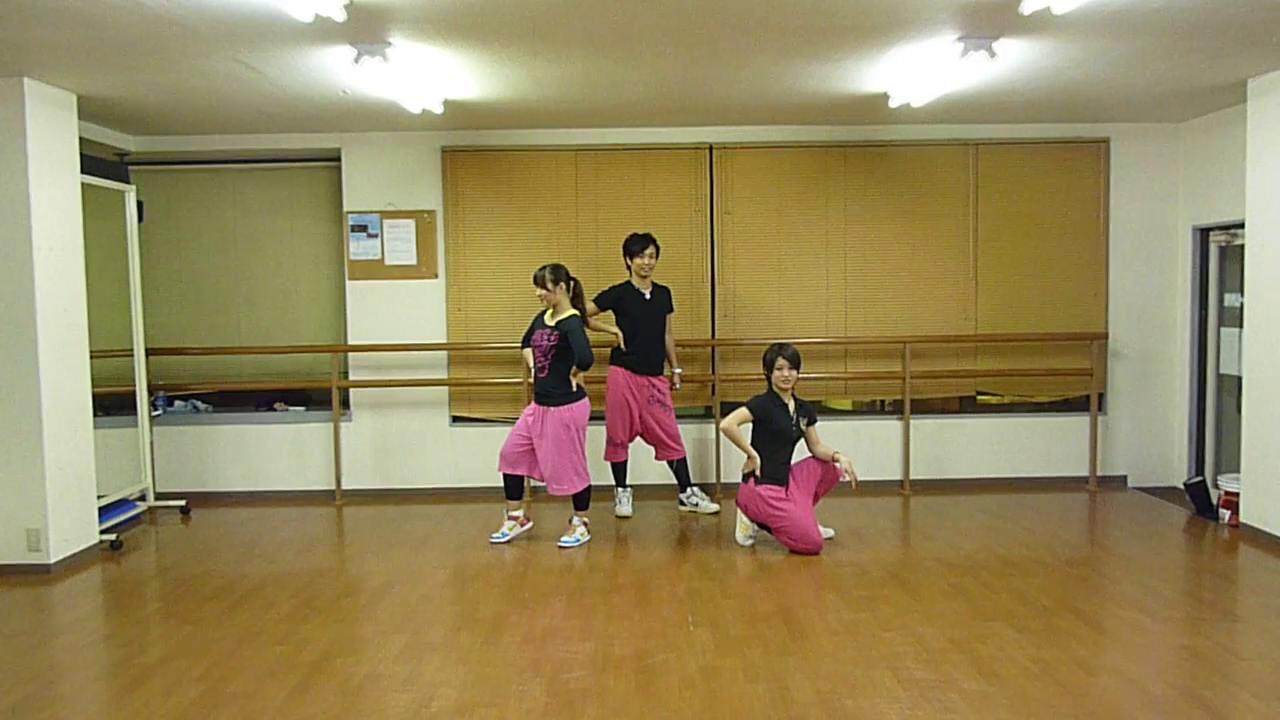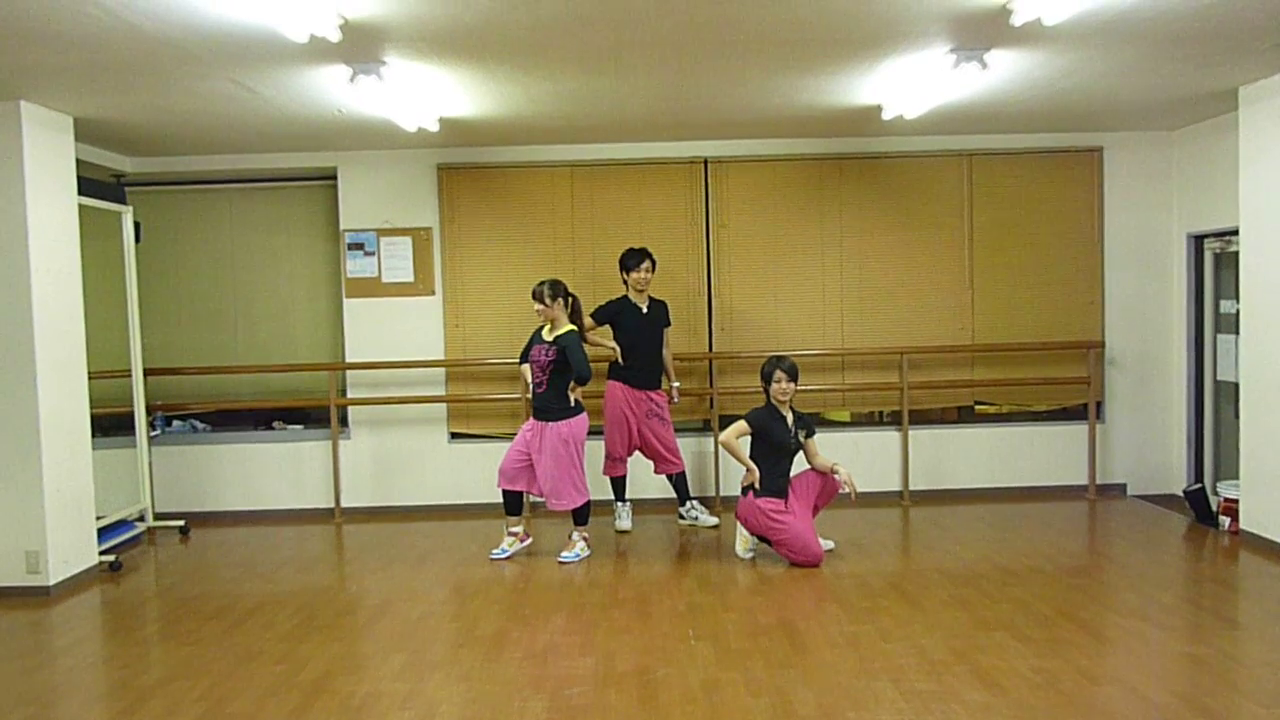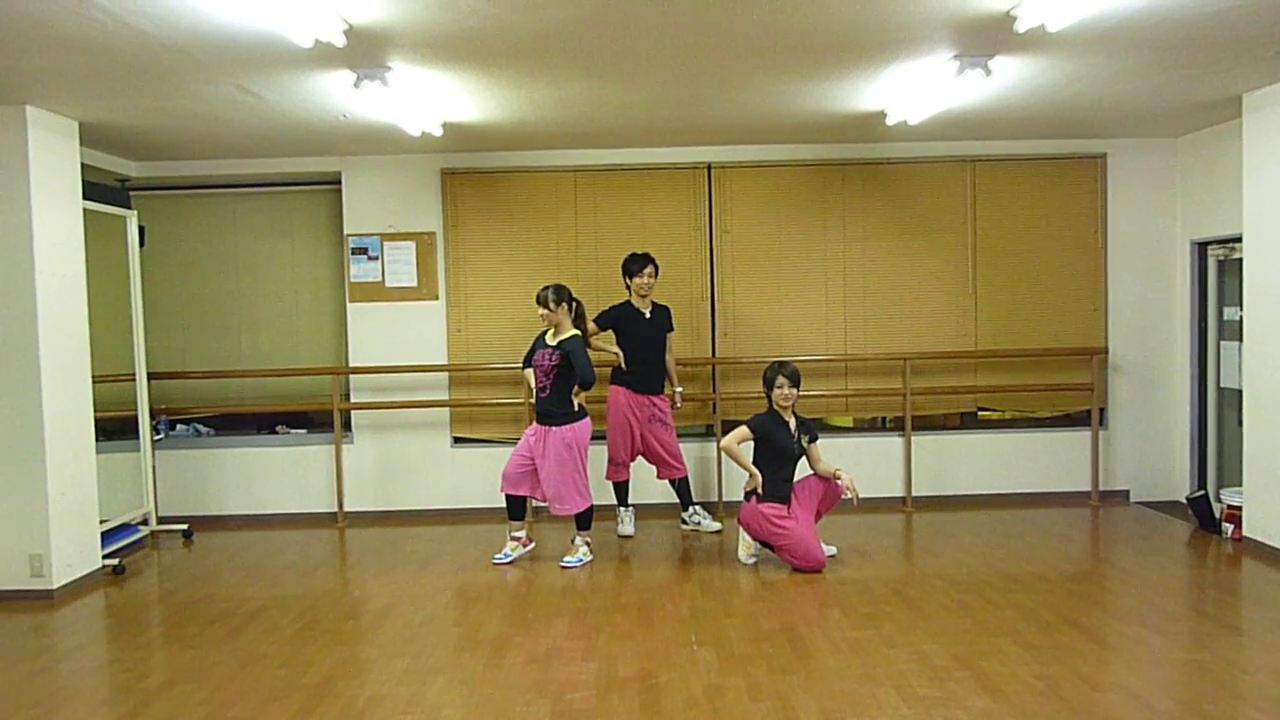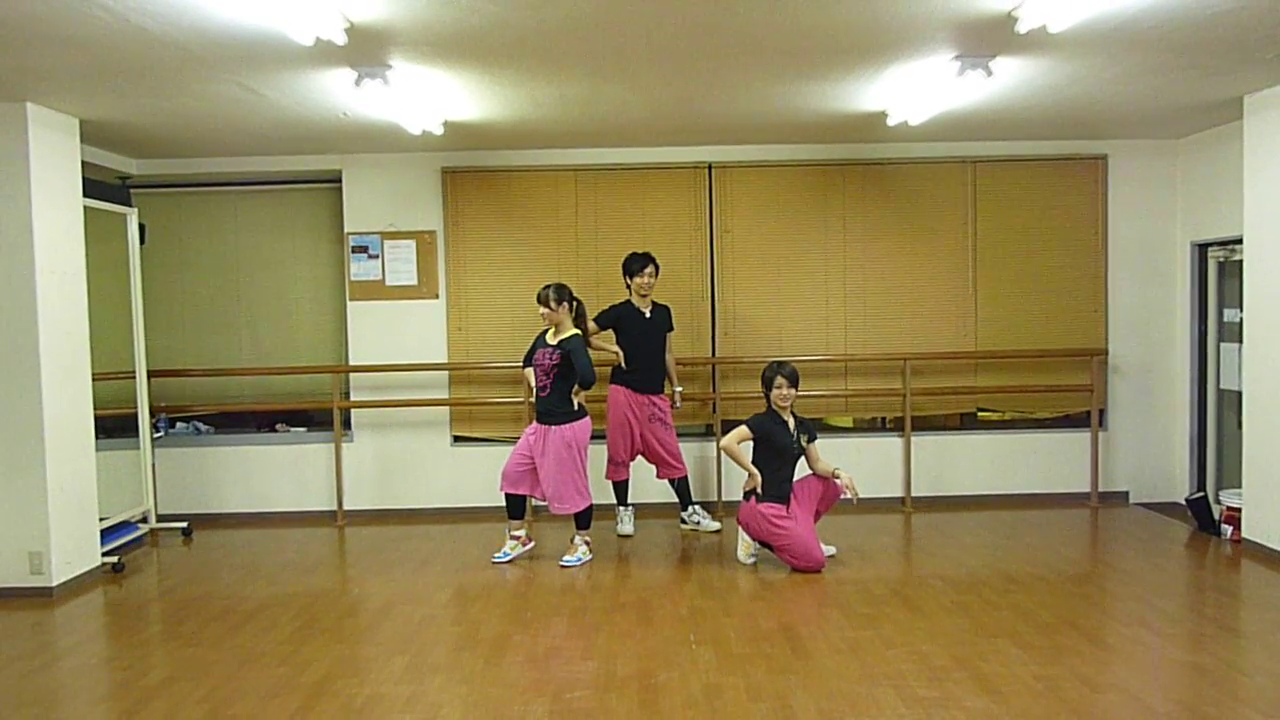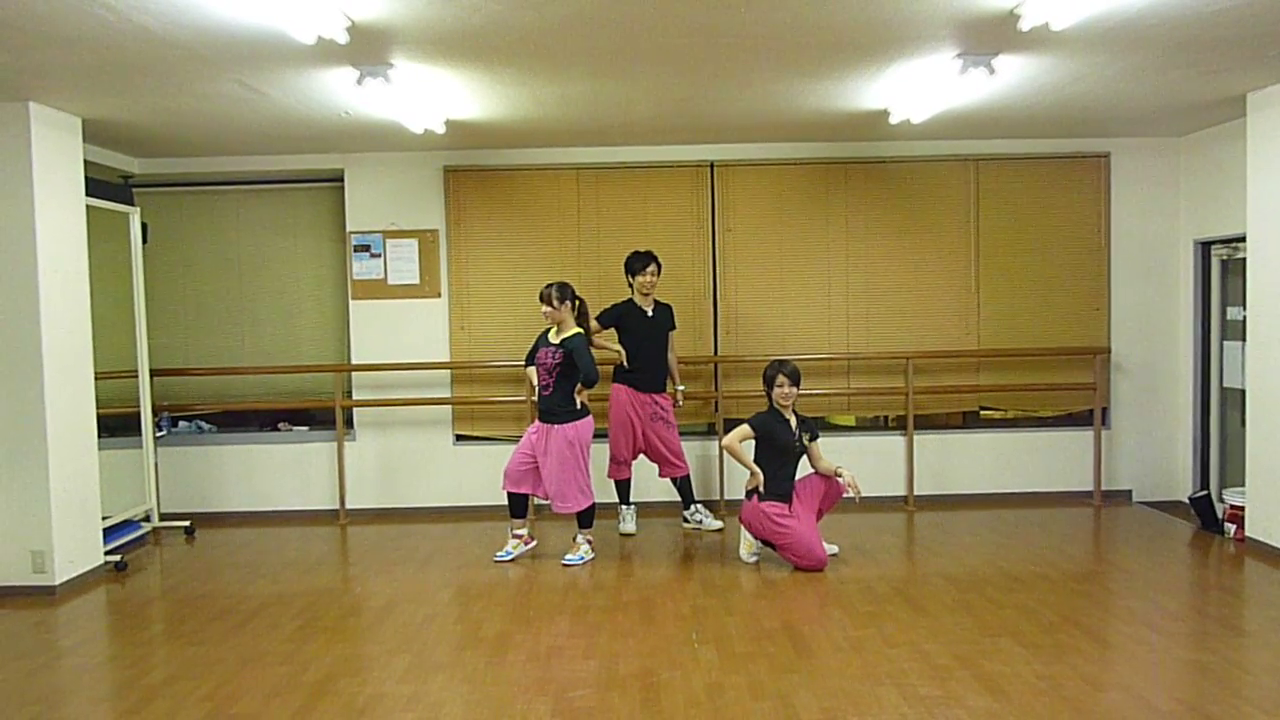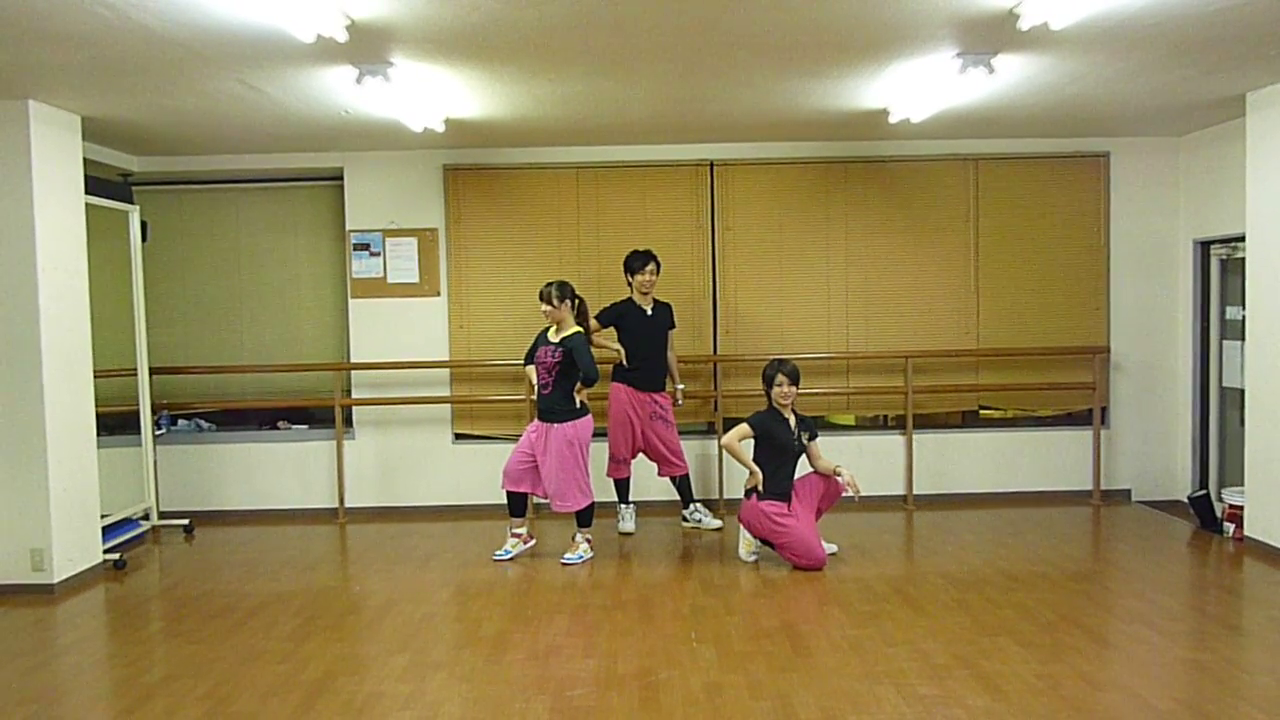
dt=0.5s
person 1, frame 1
left shoulder: (664, 294)
right shoulder: (618, 293)
right elbow: (583, 317)
left wrist: (676, 369)
right wrist: (613, 330)
left hip: (654, 376)
right hip: (623, 374)
left knee: (670, 435)
right knee: (619, 434)
left ankle: (687, 493)
right ankle: (622, 492)
person 1, frame 2
left shoulder: (660, 308)
right shoulder: (615, 308)
right elbow: (580, 331)
left wrist: (674, 383)
right wrist: (610, 344)
left hip: (652, 390)
right hip: (621, 388)
left knee: (668, 449)
right knee: (618, 449)
left ankle: (687, 507)
right ankle: (622, 507)
person 1, frame 3
left shoulder: (663, 313)
right shoulder: (618, 313)
left wrist: (676, 388)
right wrist: (613, 349)
left hip: (655, 395)
right hip: (624, 393)
left knee: (671, 454)
right knee: (621, 454)
left ankle: (689, 512)
right ankle: (625, 512)
person 1, frame 4
left shoulder: (663, 312)
right shoulder: (618, 312)
right elbow: (583, 336)
left wrist: (676, 388)
right wrist: (613, 348)
left hip: (655, 395)
right hip: (624, 392)
left knee: (671, 453)
right knee: (621, 452)
left ankle: (688, 511)
right ankle: (624, 511)
person 1, frame 5
left shoulder: (666, 311)
right shoulder: (620, 311)
left wrist: (678, 387)
right wrist: (616, 348)
left hip: (657, 393)
right hip: (626, 391)
left knee: (673, 452)
right knee: (623, 452)
left ankle: (691, 510)
right ankle: (626, 510)
person 1, frame 6
left shoulder: (665, 310)
right shoulder: (620, 310)
left wrist: (678, 385)
right wrist: (615, 347)
left hip: (657, 392)
right hip: (625, 390)
left knee: (672, 451)
right knee: (622, 450)
left ankle: (690, 509)
right ankle: (625, 509)
person 2, frame 1
left shoulder: (572, 323)
right shoulder: (541, 319)
left elbow: (586, 358)
right elbow: (526, 343)
left wrist: (574, 375)
left hip: (566, 407)
right hip: (539, 405)
left knee: (570, 465)
right knee: (511, 454)
left ankle: (581, 524)
right ankle: (516, 518)
person 2, frame 2
left shoulder: (569, 338)
right shoulder: (539, 334)
left elbow: (583, 373)
right elbow: (524, 359)
left wrist: (571, 390)
left hip: (564, 422)
right hip: (538, 421)
left knee: (569, 480)
right knee: (509, 469)
left ankle: (580, 539)
right ankle: (515, 534)
person 2, frame 3
left shoulder: (573, 343)
right shoulder: (543, 338)
left elbow: (588, 378)
right elbow: (527, 363)
left wrist: (575, 395)
left hip: (568, 426)
right hip: (541, 425)
left knee: (572, 485)
right knee: (513, 474)
left ankle: (583, 544)
right ankle: (518, 538)
person 2, frame 4
left shoulder: (574, 342)
right shoulder: (543, 338)
left elbow: (588, 377)
right elbow: (528, 362)
left wrist: (575, 394)
left hip: (568, 425)
right hip: (541, 424)
left knee: (572, 484)
right knee: (513, 473)
left ankle: (582, 543)
right ankle: (518, 537)
person 2, frame 5
left shoulder: (576, 341)
right shoulder: (545, 337)
left elbow: (591, 376)
right elbow: (530, 362)
left wrist: (577, 392)
left hip: (570, 424)
right hip: (543, 423)
left knee: (574, 483)
right knee: (515, 472)
left ankle: (585, 542)
right ankle: (520, 536)
person 2, frame 6
left shoulder: (576, 340)
right shoulder: (545, 335)
left elbow: (591, 375)
right elbow: (529, 360)
left wrist: (577, 391)
right wrist: (536, 383)
left hip: (570, 423)
right hip: (542, 422)
left knee: (573, 482)
right knee: (514, 471)
left ankle: (584, 540)
right ankle: (519, 535)
person 3, frame 1
left shoulder: (804, 409)
right shoulder: (763, 403)
left elbow: (816, 447)
right elbow: (727, 425)
left wrist: (838, 456)
right wrist: (752, 455)
left hip: (785, 480)
right hip: (762, 487)
right knee: (811, 543)
left ankle: (799, 518)
right ankle: (756, 517)
person 3, frame 2
left shoulder: (802, 421)
right shoulder: (761, 416)
left elbow: (814, 459)
right elbow: (725, 438)
left wrist: (837, 468)
right wrist: (751, 467)
left hip: (785, 493)
right hip: (760, 500)
right knee: (811, 555)
left ankle: (799, 531)
right ankle: (756, 530)
person 3, frame 3
left shoulder: (805, 426)
right shoulder: (763, 422)
left elbow: (817, 464)
right elbow: (727, 443)
left wrist: (840, 474)
right wrist: (754, 473)
left hip: (788, 498)
right hip: (764, 505)
right knee: (815, 561)
left ankle: (801, 535)
right ankle: (759, 536)
person 3, frame 4
left shoulder: (804, 426)
right shoulder: (763, 421)
left elbow: (816, 464)
right elbow: (727, 443)
left wrist: (839, 473)
right wrist: (753, 472)
left hip: (787, 498)
right hip: (763, 505)
right knee: (814, 561)
left ankle: (801, 535)
right ankle: (759, 536)
person 3, frame 5
left shoulder: (806, 424)
right shoulder: (764, 420)
left elbow: (818, 463)
right elbow: (728, 442)
left wrist: (841, 471)
right wrist: (755, 471)
left hip: (789, 497)
right hip: (765, 504)
right knee: (816, 560)
left ankle: (801, 535)
right ankle: (760, 534)
person 3, frame 6
left shoulder: (805, 424)
right shoulder: (763, 419)
left elbow: (817, 462)
right elbow: (727, 441)
left wrist: (839, 470)
right wrist: (754, 470)
left hip: (788, 496)
right hip: (764, 503)
right knee: (815, 559)
left ankle: (802, 534)
right ankle: (759, 533)
